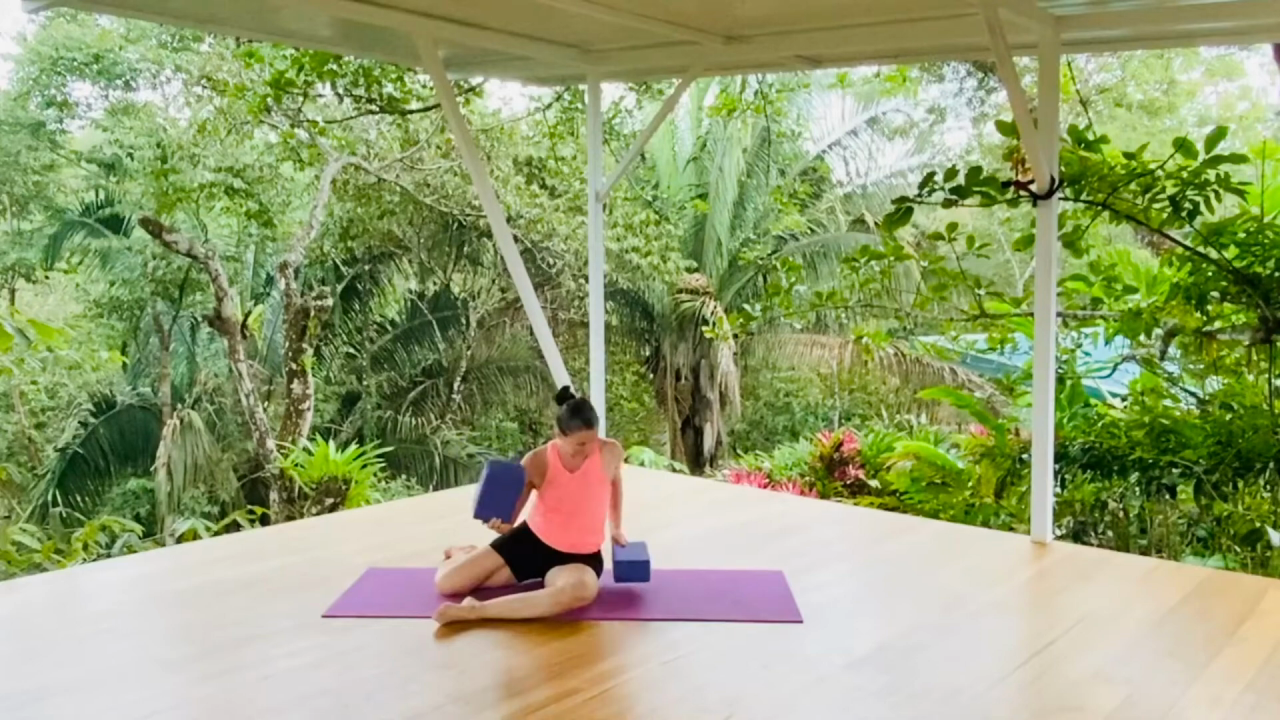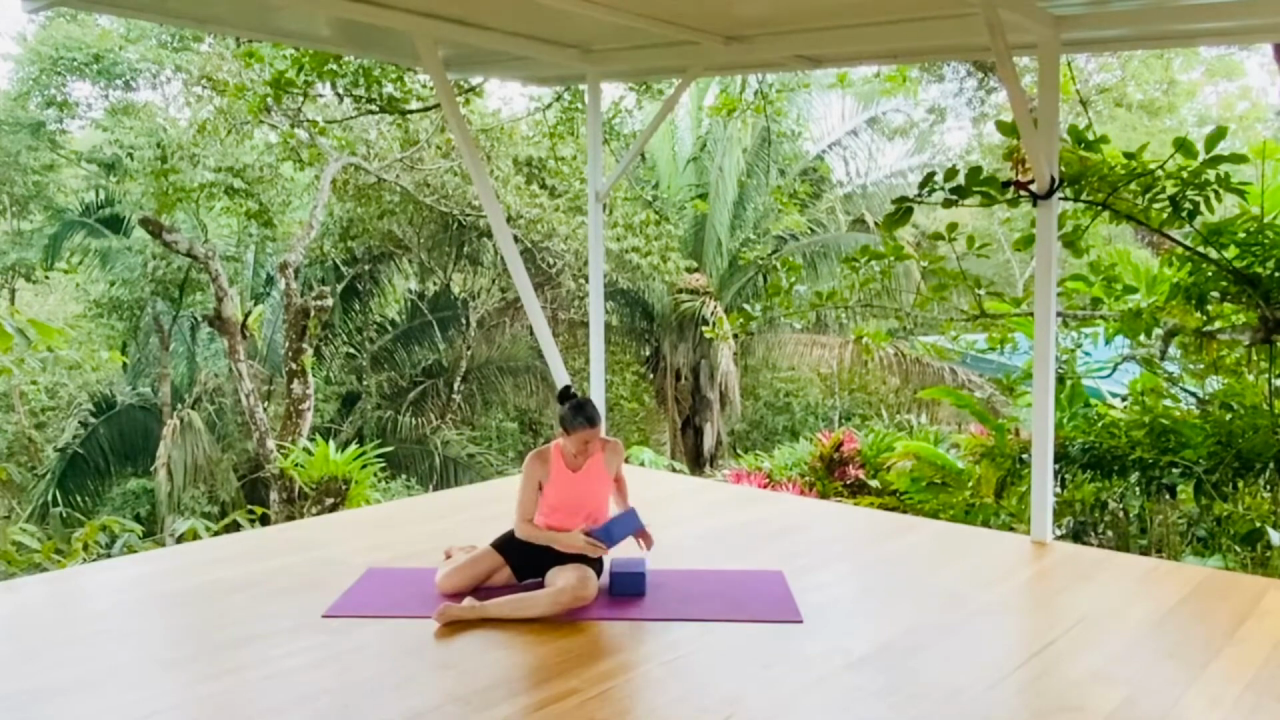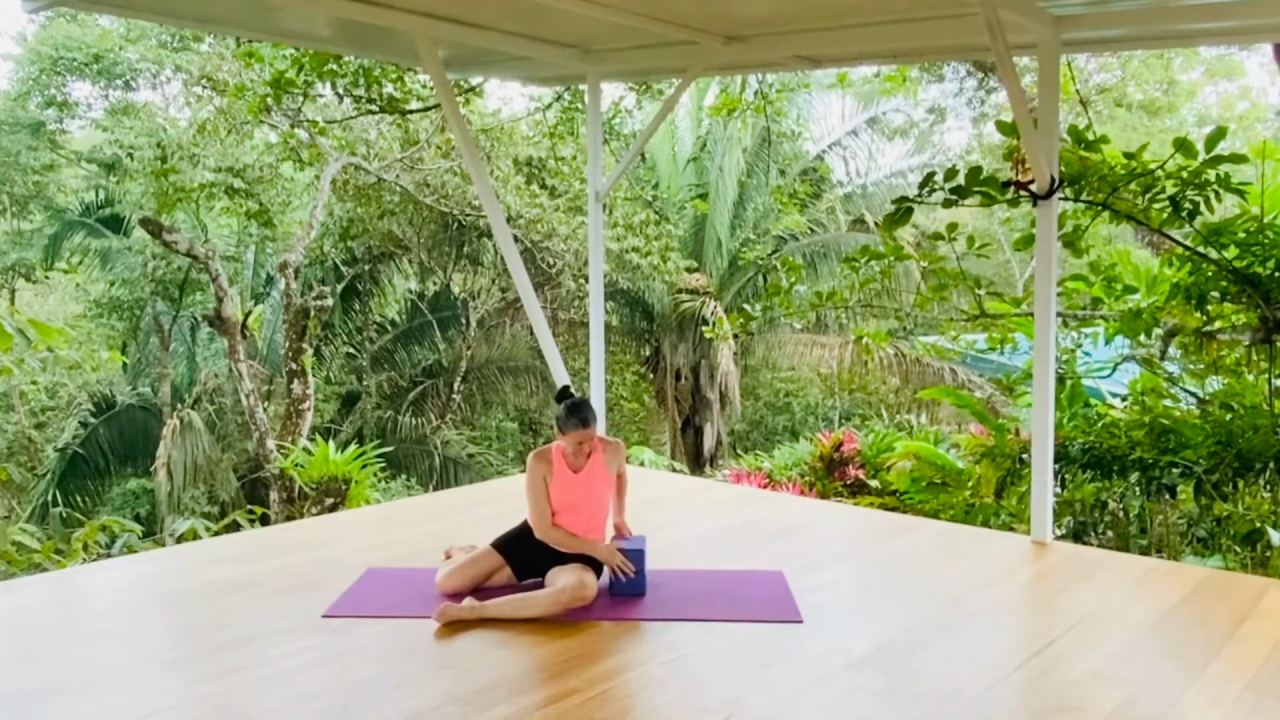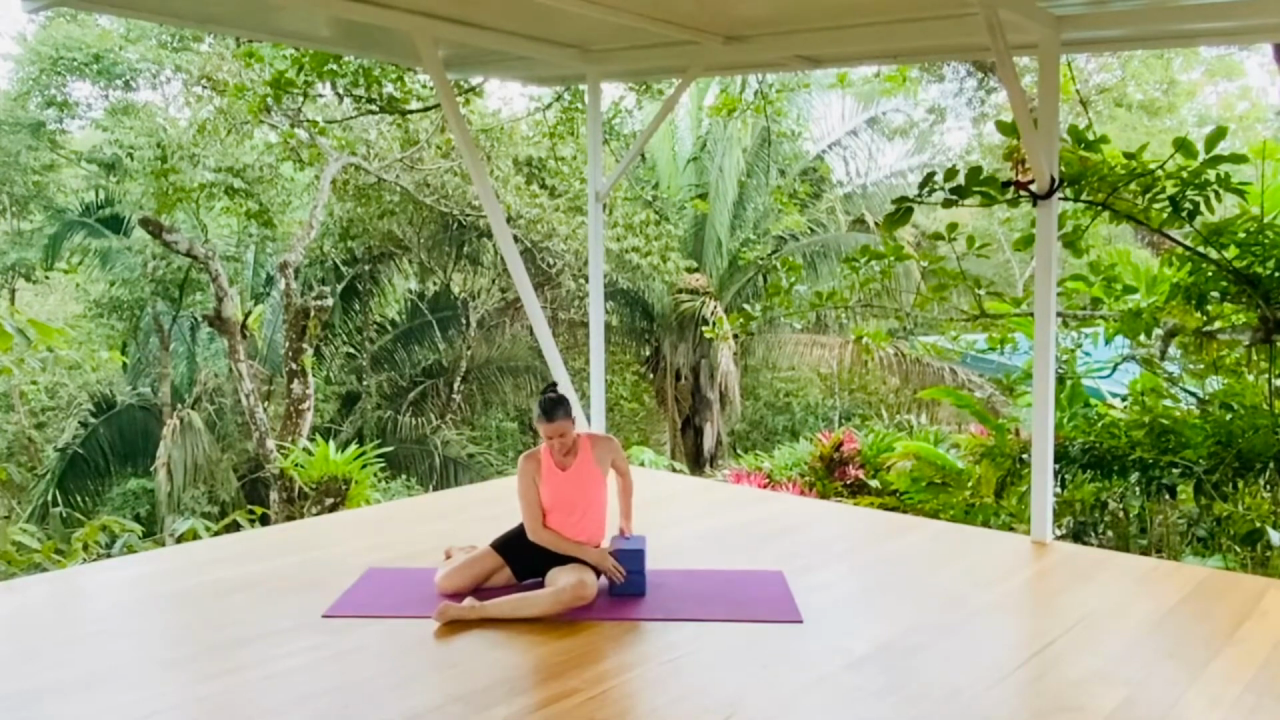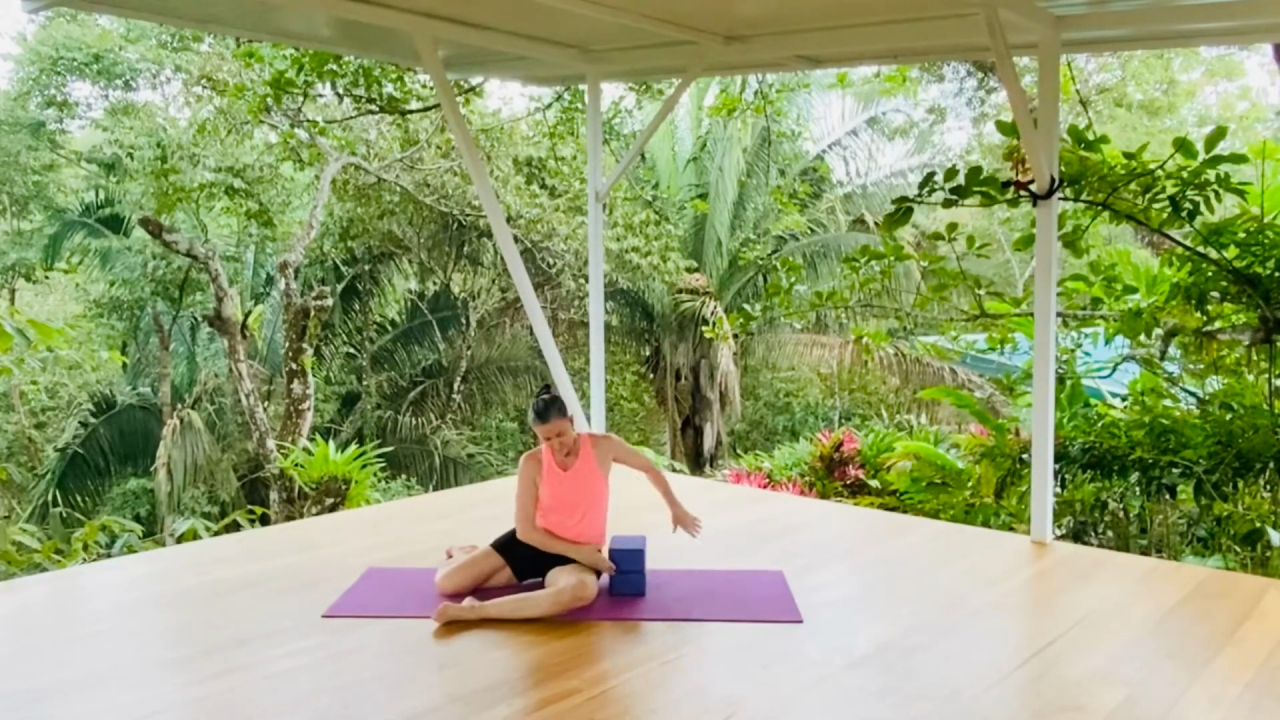
dt=1s
person 1, frame 1
left shoulder: (611, 452)
right shoulder: (535, 462)
right elbow: (507, 522)
left wrist: (616, 528)
right wrist: (499, 524)
left hip: (580, 556)
right hip: (532, 540)
left knee: (580, 590)
right knee: (446, 583)
left ankle: (476, 610)
right ankle: (468, 554)
person 1, frame 2
left shoulder: (612, 451)
right shoulder: (539, 461)
right elbow: (521, 526)
right wrist: (567, 540)
left hip: (582, 555)
right hip: (536, 542)
left knee: (582, 590)
right knee: (447, 582)
left ankle: (476, 609)
right ankle: (469, 554)
person 1, frame 3
left shoulder: (613, 450)
right shoulder: (540, 461)
right elbow: (543, 530)
left wrist: (619, 518)
right wrist: (598, 549)
left hip: (579, 555)
right hip: (533, 540)
left knee: (581, 589)
right knee: (447, 581)
left ankle: (476, 610)
right ankle: (467, 554)
person 1, frame 4
left shoulder: (604, 447)
right shoulder: (530, 463)
left elbow: (624, 474)
right elbow: (535, 531)
left wrist: (625, 520)
right wrist: (590, 554)
left hip: (577, 555)
right hip: (531, 542)
left knee: (582, 589)
right knee: (446, 582)
left ankle: (476, 610)
right ankle: (468, 554)
person 1, frame 5
left shoulder: (603, 445)
right shoulder: (531, 463)
left elbow: (650, 468)
right elbow: (524, 529)
left wrist: (677, 509)
right wrist: (576, 551)
left hip: (582, 554)
right hip: (532, 542)
left knee: (581, 590)
right knee: (447, 582)
left ankle: (476, 610)
right ankle: (467, 554)
